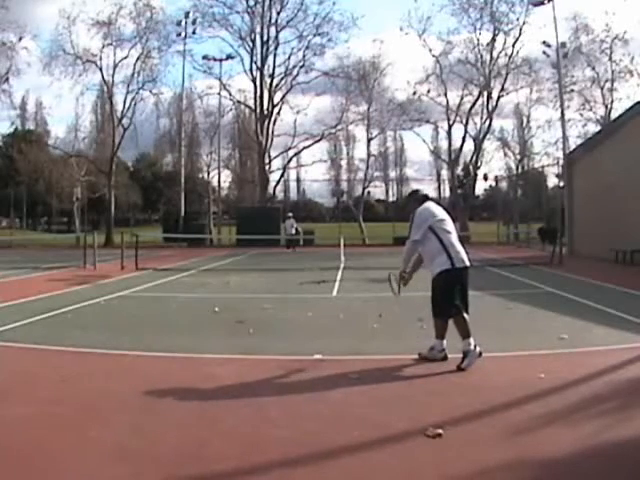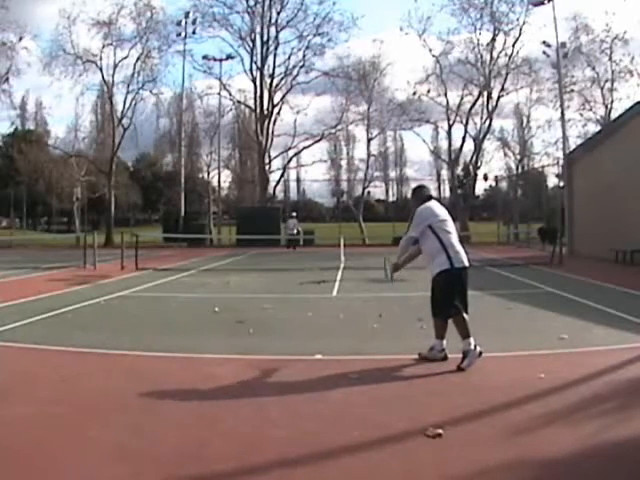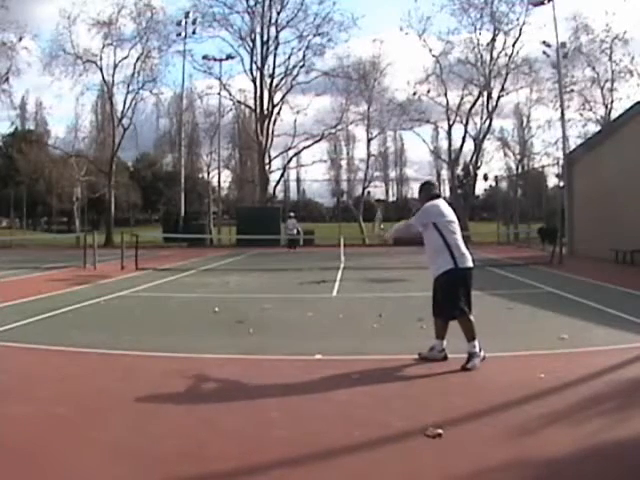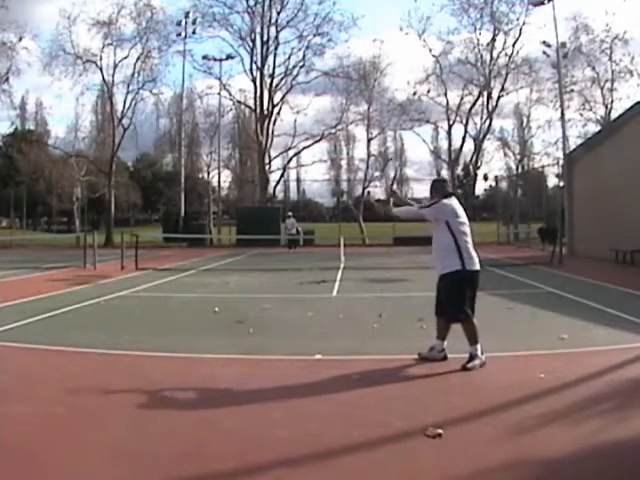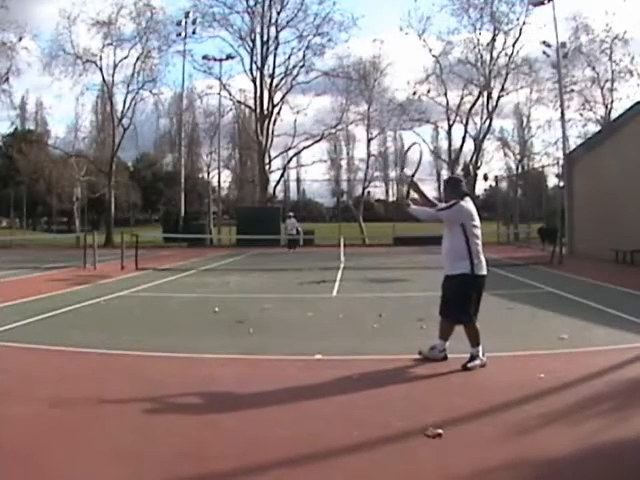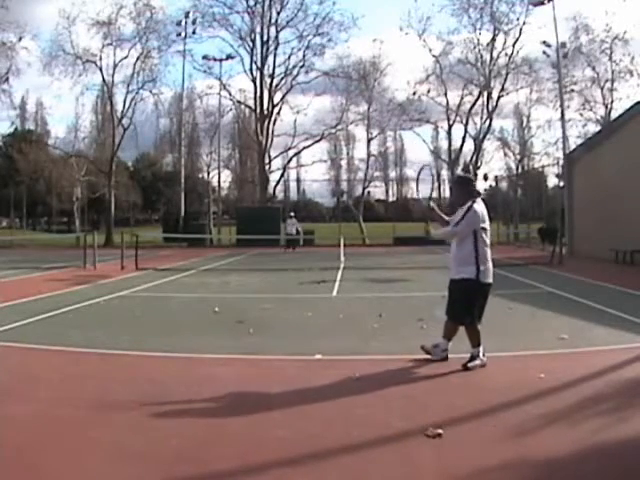
dt=0.4s
person 1, frame 1
left shoulder: (423, 211)
right shoulder: (430, 212)
left elbow: (412, 243)
right elbow: (423, 249)
left wrist: (404, 268)
right wrist: (411, 272)
left hip: (451, 267)
right hip: (443, 268)
left knee: (455, 308)
right knee: (439, 309)
left ankle: (470, 347)
right ankle: (439, 348)
person 1, frame 2
left shoulder: (424, 210)
right shoulder: (432, 211)
left elbow: (408, 239)
right elbow: (420, 245)
left wrist: (398, 260)
right wrist: (403, 263)
left hip: (450, 266)
right hip: (444, 268)
left knee: (454, 308)
right knee: (439, 309)
left ankle: (470, 347)
right ankle: (439, 348)
person 1, frame 3
left shoulder: (431, 208)
right shoulder: (437, 209)
left elbow: (408, 226)
right elbow: (416, 230)
left wrist: (389, 235)
right wrist: (394, 234)
left hip: (455, 268)
right hip: (446, 268)
left knee: (459, 310)
right knee: (440, 310)
left ankle: (475, 350)
right ankle: (439, 349)
person 1, frame 4
left shoulder: (444, 205)
right shoulder: (445, 207)
left elbow: (416, 213)
right elbow: (421, 211)
left wrist: (394, 210)
right wrist: (401, 201)
left hip: (461, 270)
right hip: (450, 270)
left knee: (463, 313)
right knee: (443, 311)
left ankle: (477, 353)
right ankle: (439, 349)
person 1, frame 5
left shoulder: (461, 207)
right shoulder: (457, 207)
left elbow: (431, 215)
right elbow: (436, 208)
left wrist: (410, 207)
right wrist: (418, 191)
left hip: (468, 273)
right hip: (455, 271)
left knee: (466, 316)
right knee: (447, 313)
left ankle: (478, 354)
right ankle: (440, 349)
person 1, frame 6
left shoulder: (473, 210)
right shoulder: (466, 208)
left elbow: (451, 232)
right elbow: (451, 224)
left wrist: (433, 233)
right wrist: (434, 210)
left hip: (473, 276)
right hip: (461, 274)
left knee: (467, 319)
right knee: (454, 315)
left ankle: (478, 355)
right ankle: (442, 348)
